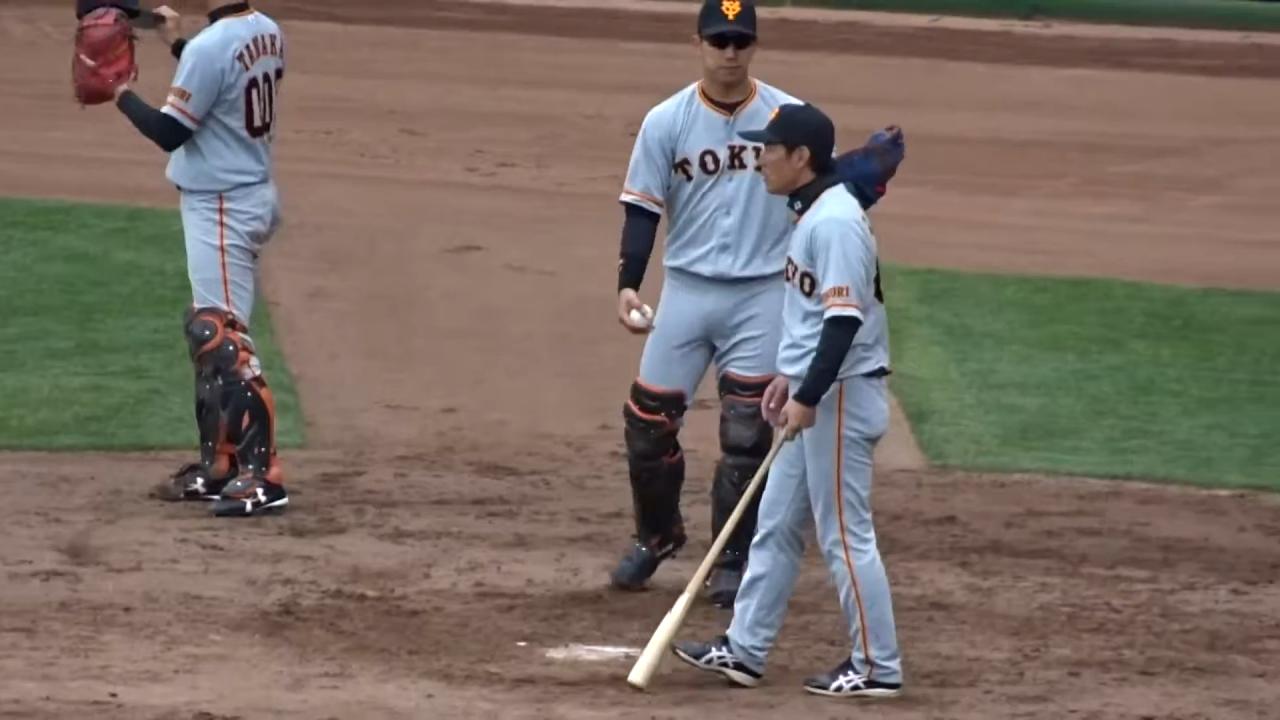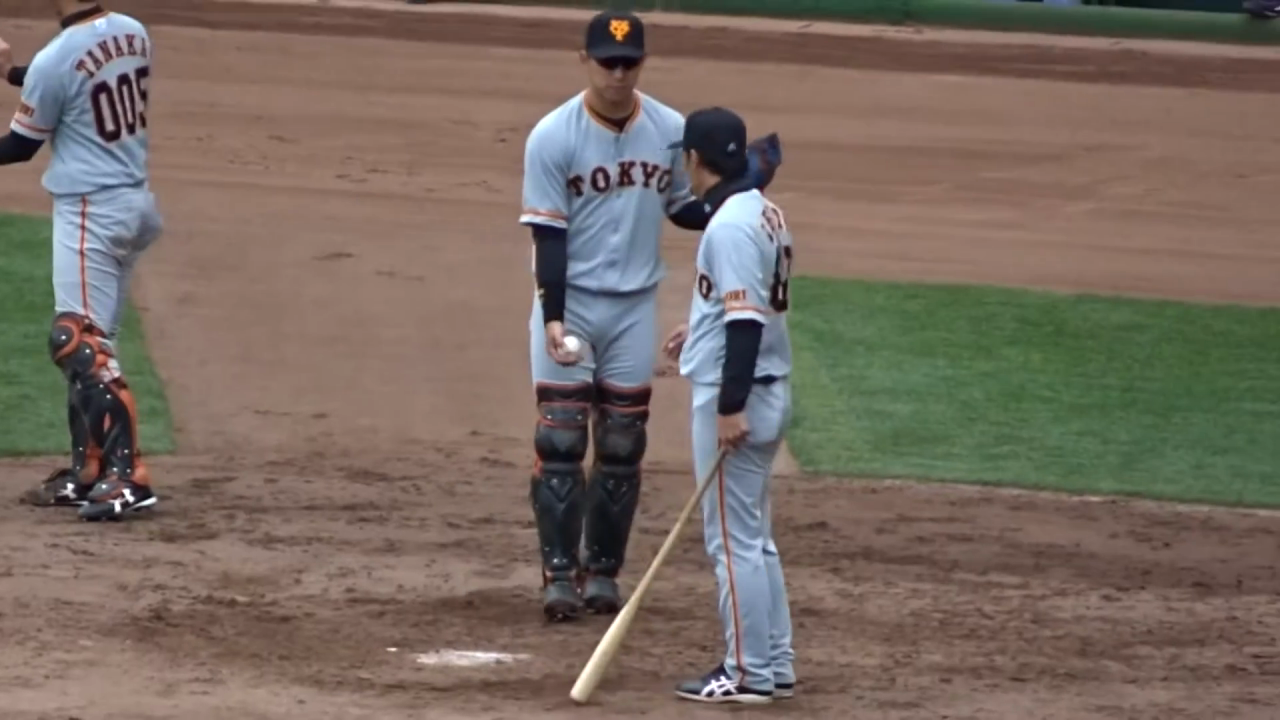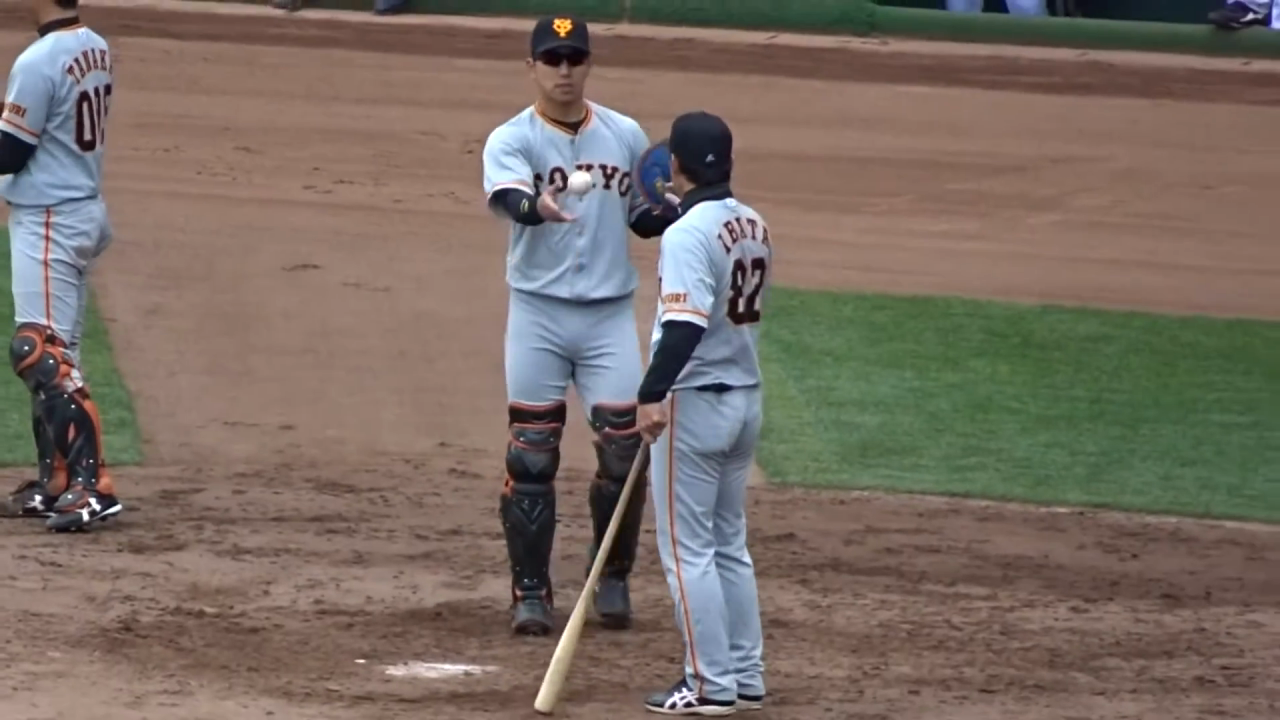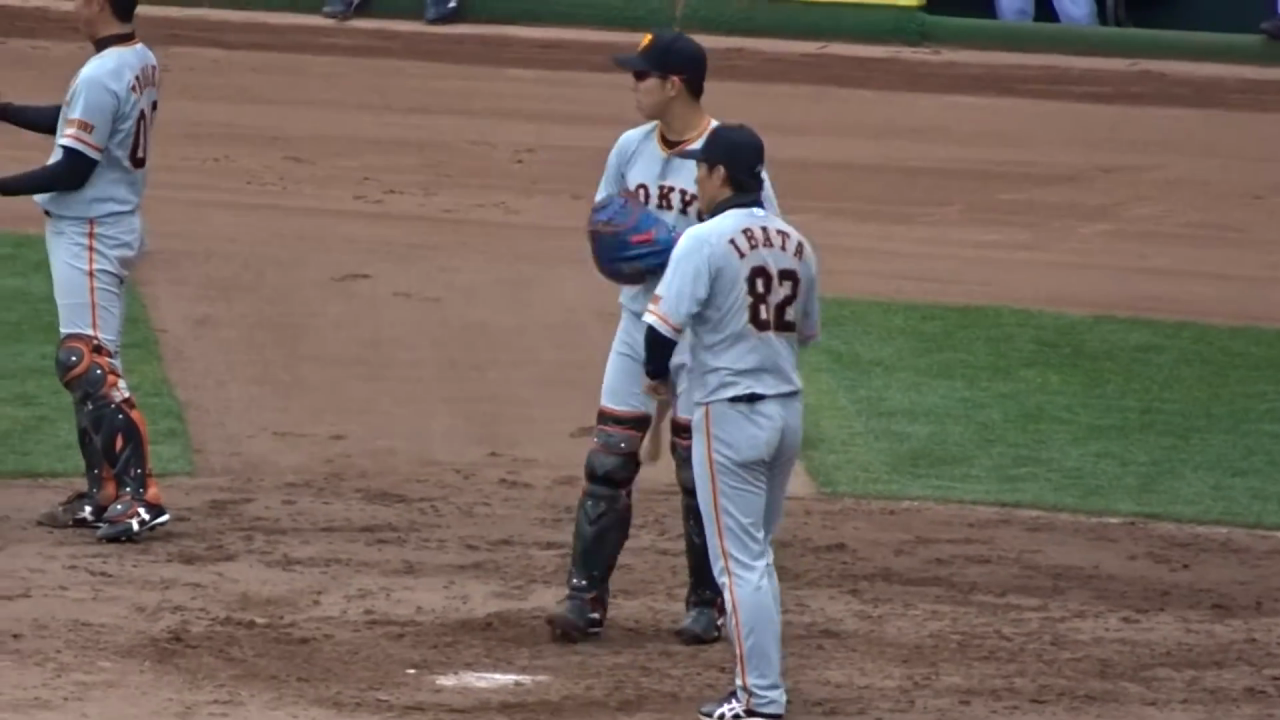
dt=0.5s
person 1, frame 1
right shoulder: (666, 121)
right elbow: (642, 210)
left wrist: (873, 174)
right wrist: (628, 283)
left hip: (762, 294)
right hip: (692, 290)
left knee: (746, 431)
right knee: (648, 420)
left ankle: (731, 560)
right ankle: (658, 534)
person 1, frame 2
left shoulder: (670, 129)
right shoulder: (552, 136)
left elbow: (684, 208)
right elbow: (549, 234)
right wrist: (553, 316)
left hip: (635, 306)
right hip: (569, 301)
left knee: (621, 445)
right knee: (560, 438)
left ankle: (603, 568)
right ankle: (561, 572)
person 1, frame 3
left shoulder: (626, 134)
right shoulder: (510, 139)
left elbow: (643, 218)
right elbow: (508, 202)
left wrist: (680, 211)
right wrist: (540, 207)
left hip: (610, 316)
right hip: (537, 314)
left knee: (622, 449)
right knee: (530, 457)
left ankle: (612, 575)
right ankle: (530, 590)
person 1, frame 4
right shoulder: (630, 147)
right hip: (639, 325)
left knee: (702, 468)
right knee: (610, 459)
left ankle: (708, 601)
right ankle: (587, 597)
person 2, frame 1
left shoulder: (836, 222)
right shoulder: (815, 214)
left elbow: (845, 320)
left wrist: (807, 397)
right wrist: (789, 378)
left hip: (840, 397)
right hip: (817, 393)
left knee: (844, 535)
right knee: (777, 524)
left ankle: (877, 665)
right ankle: (745, 647)
person 2, frame 2
left shoulder: (729, 226)
right shoulder: (763, 214)
left elbow: (747, 322)
left wrist: (730, 405)
right wrist: (701, 327)
left hip: (738, 399)
right hip: (766, 393)
left knee: (732, 540)
right knee: (751, 535)
left ankle: (749, 673)
right ankle: (772, 661)
person 2, frame 3
left shoulder: (688, 233)
right shoulder: (754, 226)
left elbow: (685, 324)
left wrist: (652, 394)
left hip: (696, 402)
right hip: (742, 400)
left knee: (685, 548)
right knee: (728, 545)
person 2, frame 4
left shoulder: (704, 240)
right shoulder: (798, 245)
left elbow: (663, 325)
left wrist: (656, 375)
left hip: (731, 414)
right hip: (788, 411)
left knee: (739, 561)
right knee: (756, 553)
person 3, frame 1
left shoulder: (209, 46)
left elbow: (169, 134)
left wrist: (121, 94)
right wrist: (177, 44)
left hip: (221, 205)
right hip: (248, 197)
left knee: (222, 336)
right knee: (208, 331)
left ankle: (260, 475)
right ankle: (217, 466)
person 3, frame 2
left shoulder: (54, 59)
left hip: (91, 211)
right hip: (131, 203)
left knee: (77, 340)
right knee: (92, 339)
left ankle: (126, 476)
right ankle: (88, 471)
person 3, frame 3
right shoulder: (96, 48)
left hip: (48, 221)
right hip: (79, 213)
right knee: (56, 351)
left ankle: (93, 486)
right ankle: (55, 483)
person 3, frame 4
left shoulder: (100, 75)
right shoulder: (139, 61)
left elbow: (74, 171)
left hip: (89, 232)
right hip: (102, 227)
left knee: (88, 361)
right knee: (85, 359)
left ankle: (140, 495)
right ankle: (104, 493)
